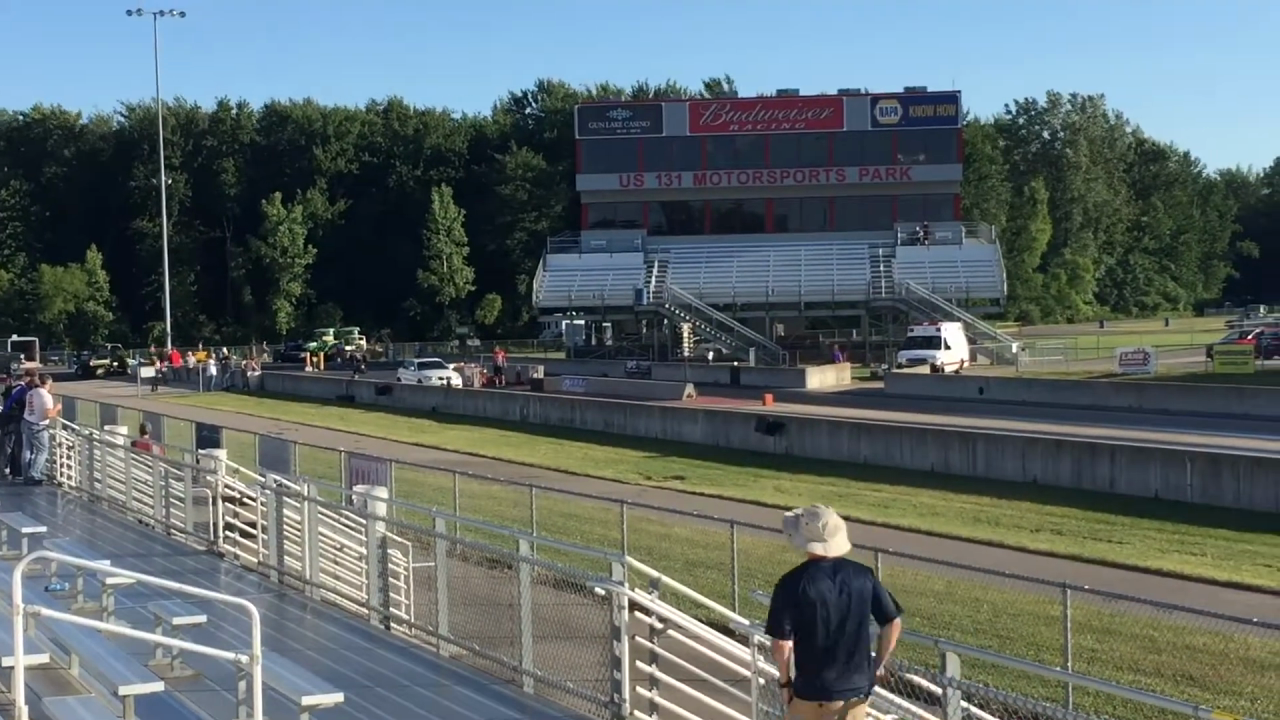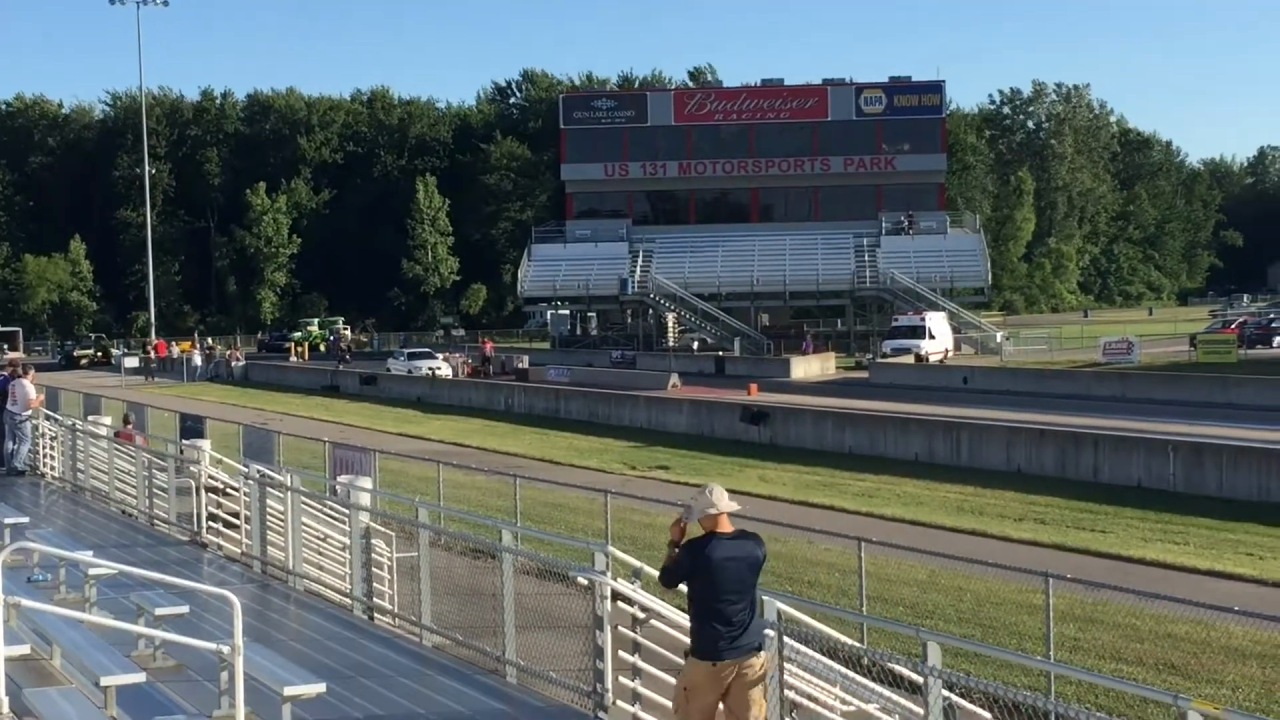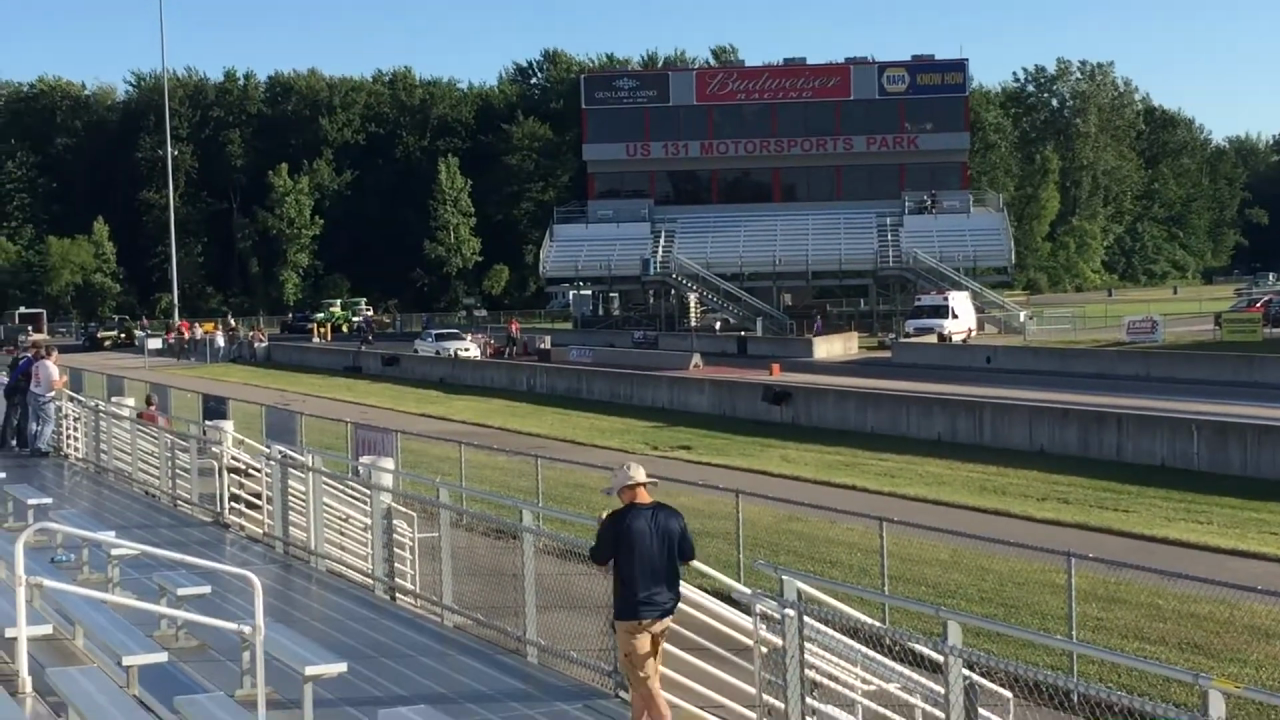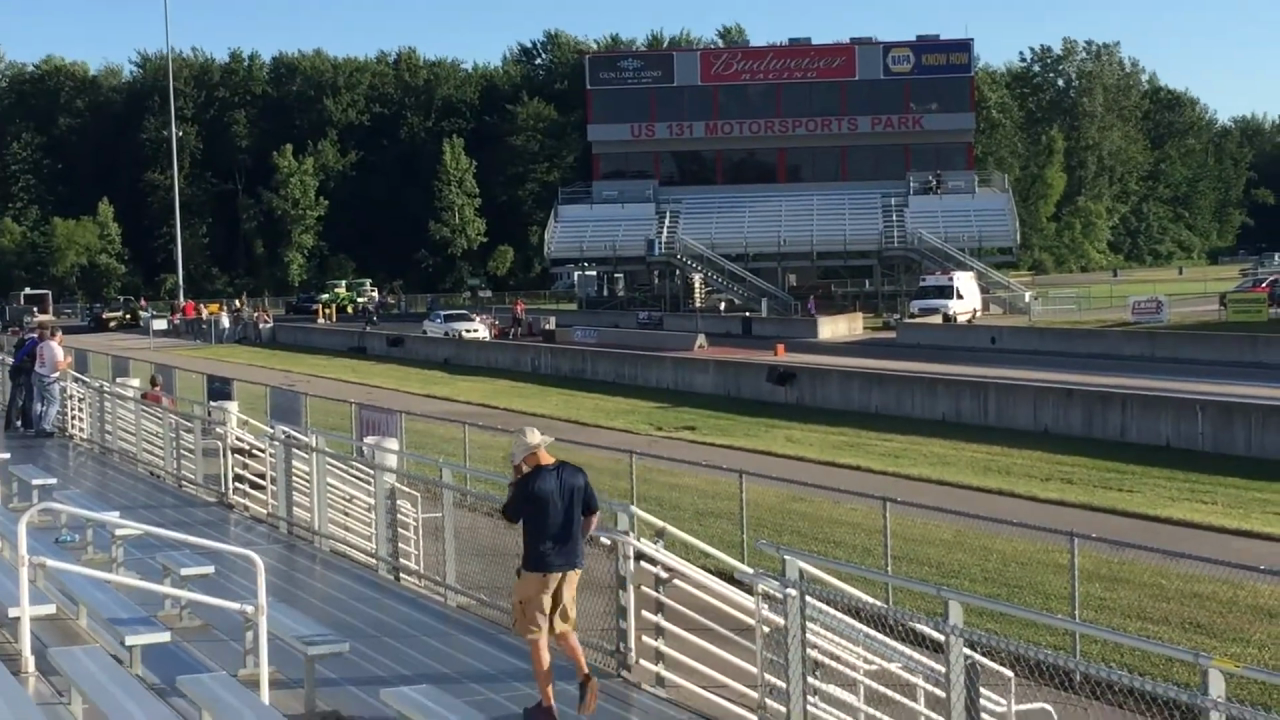
dt=0.7s
person 1, frame 1
left shoulder: (793, 583)
right shoulder: (863, 576)
left elbow: (782, 642)
right elbow: (893, 623)
left wrist: (785, 683)
right wrist: (879, 665)
left hip: (814, 693)
right hip: (857, 688)
person 1, frame 2
left shoulder: (697, 550)
right shoulder: (755, 545)
left elbow: (666, 581)
left wrist: (674, 544)
left hip: (709, 655)
right hip: (751, 653)
person 1, frame 3
left shoulder: (617, 521)
right shoulder: (673, 517)
left elbow: (598, 560)
right elbow: (688, 557)
left wrist: (604, 529)
left hip: (632, 615)
right hip: (664, 611)
left knee: (649, 689)
right knee: (643, 680)
person 1, frame 4
left shoulder: (529, 483)
right shoulder: (576, 474)
left elbow: (510, 517)
right elbow: (592, 514)
left wrist: (516, 481)
left hip: (539, 568)
right hip: (572, 565)
left knee: (537, 636)
right knee: (563, 629)
right ankle: (584, 675)
